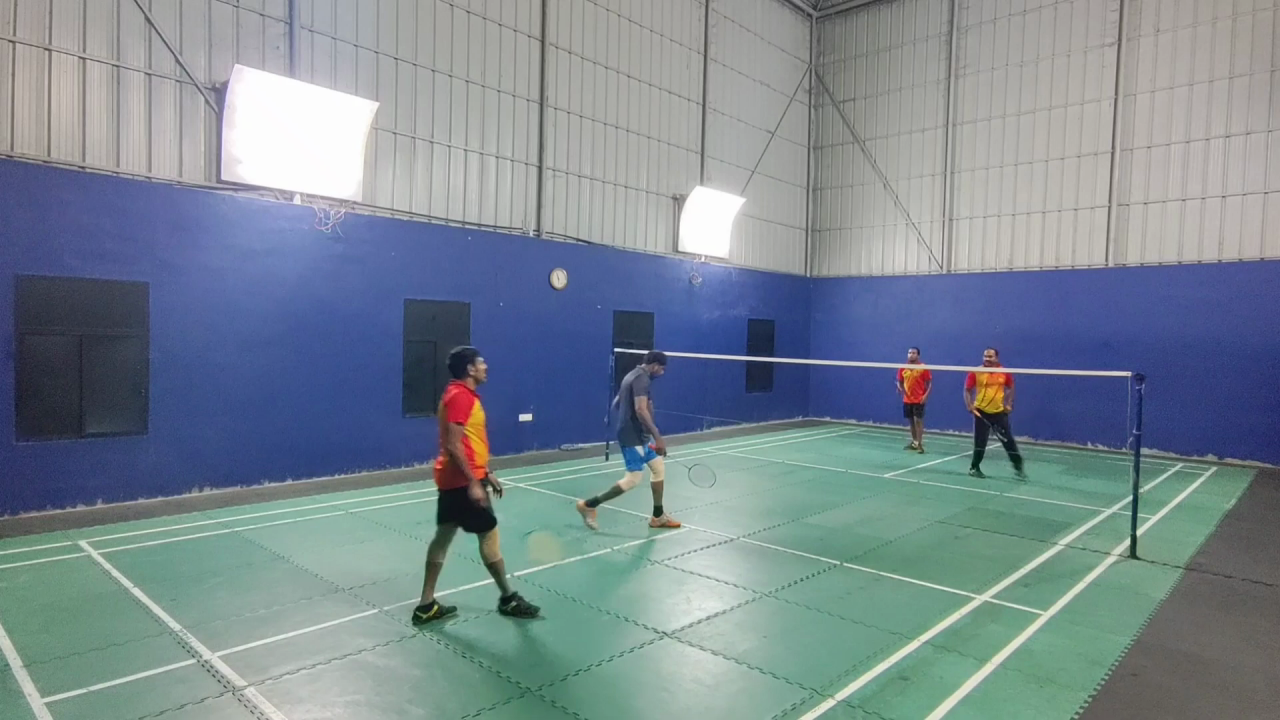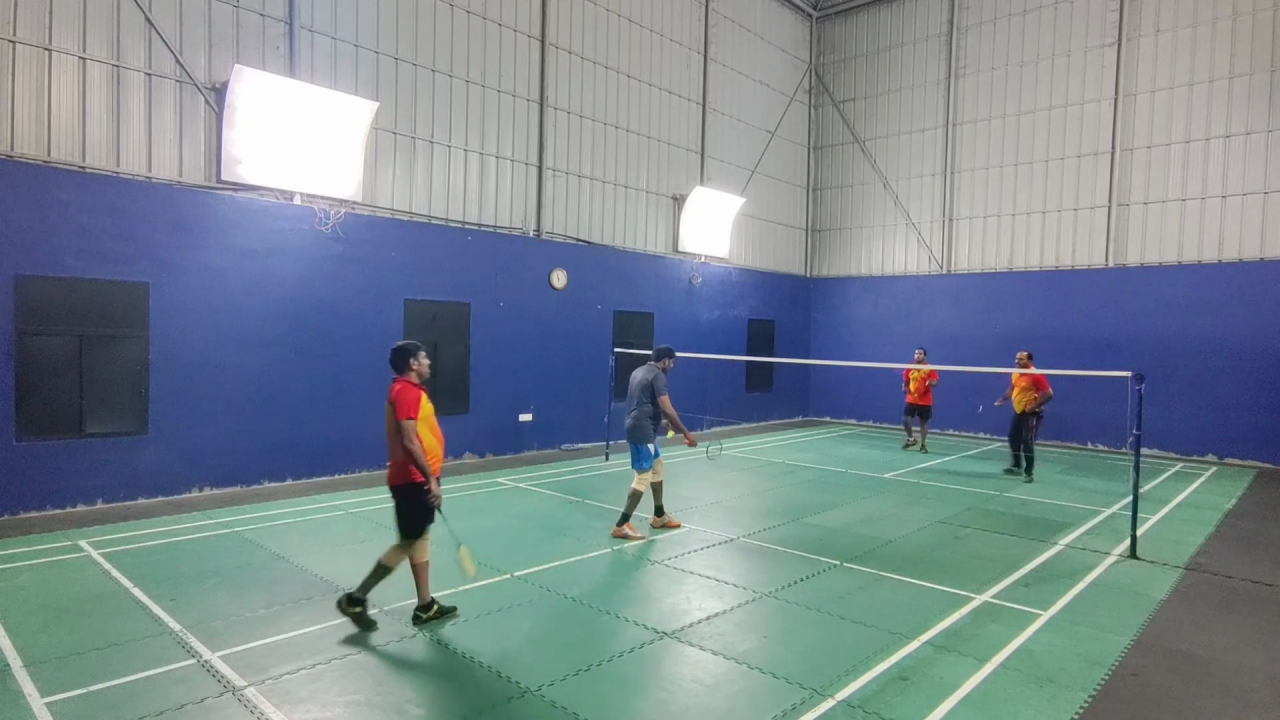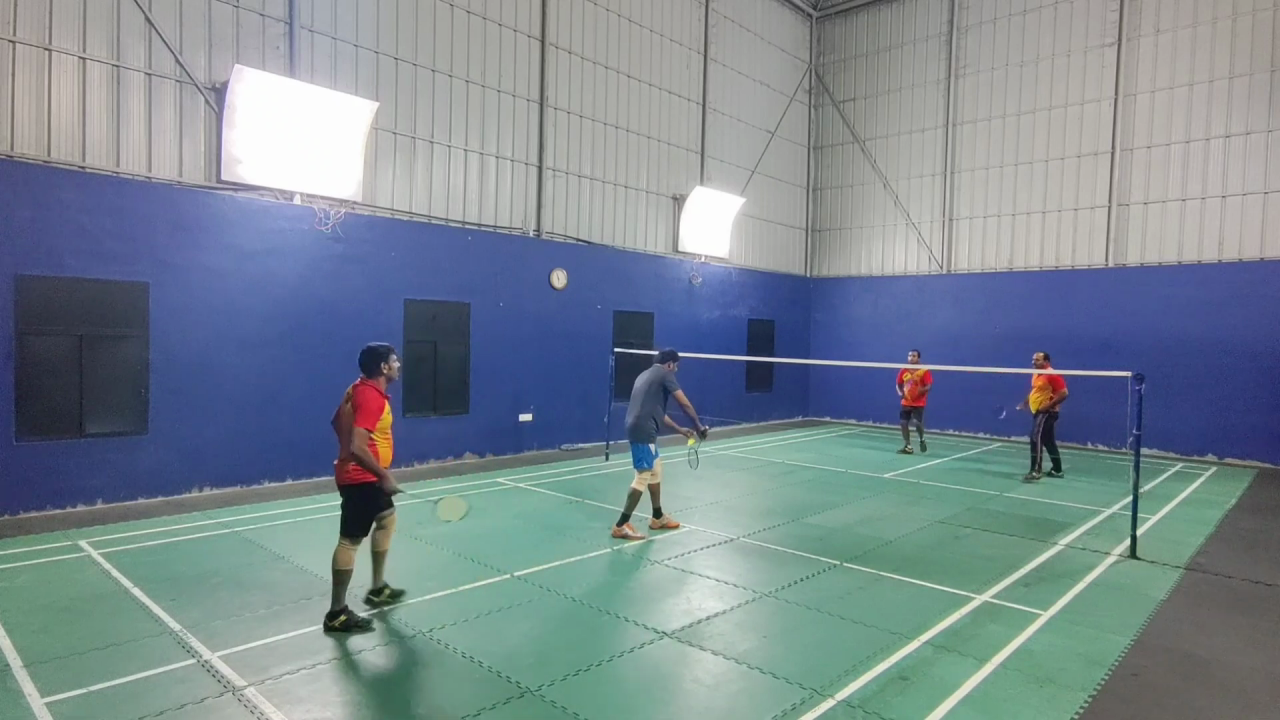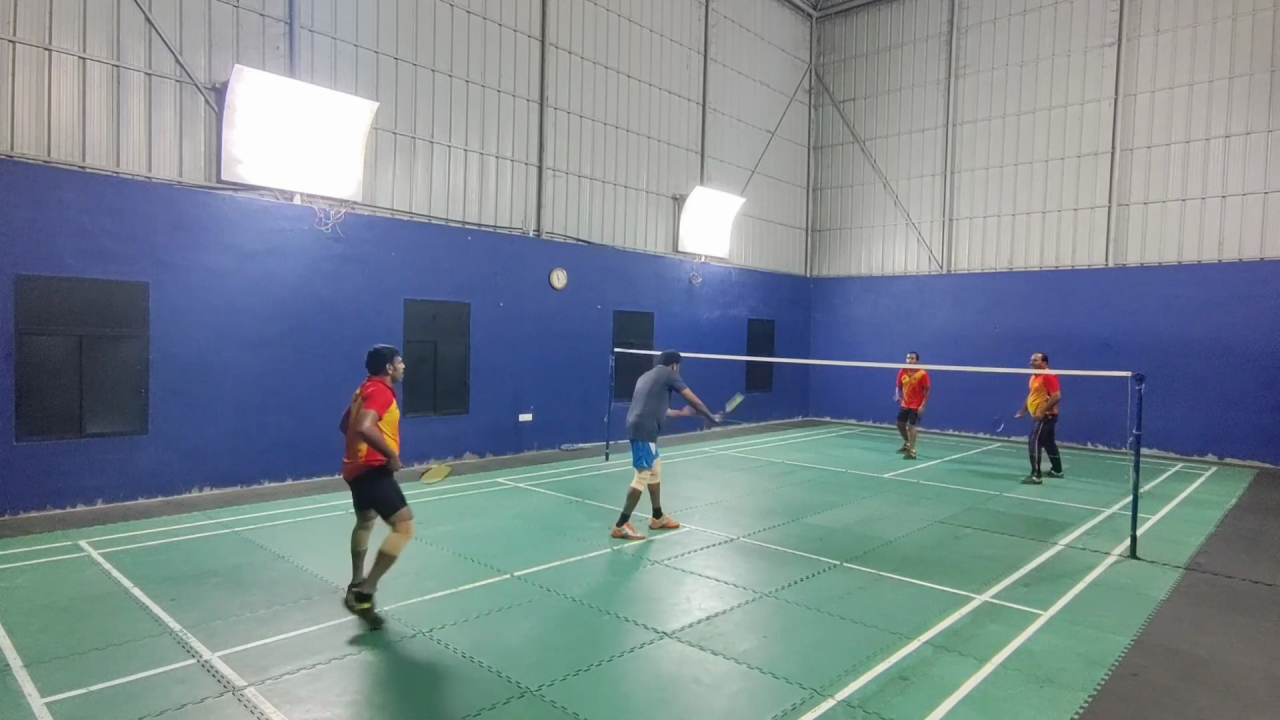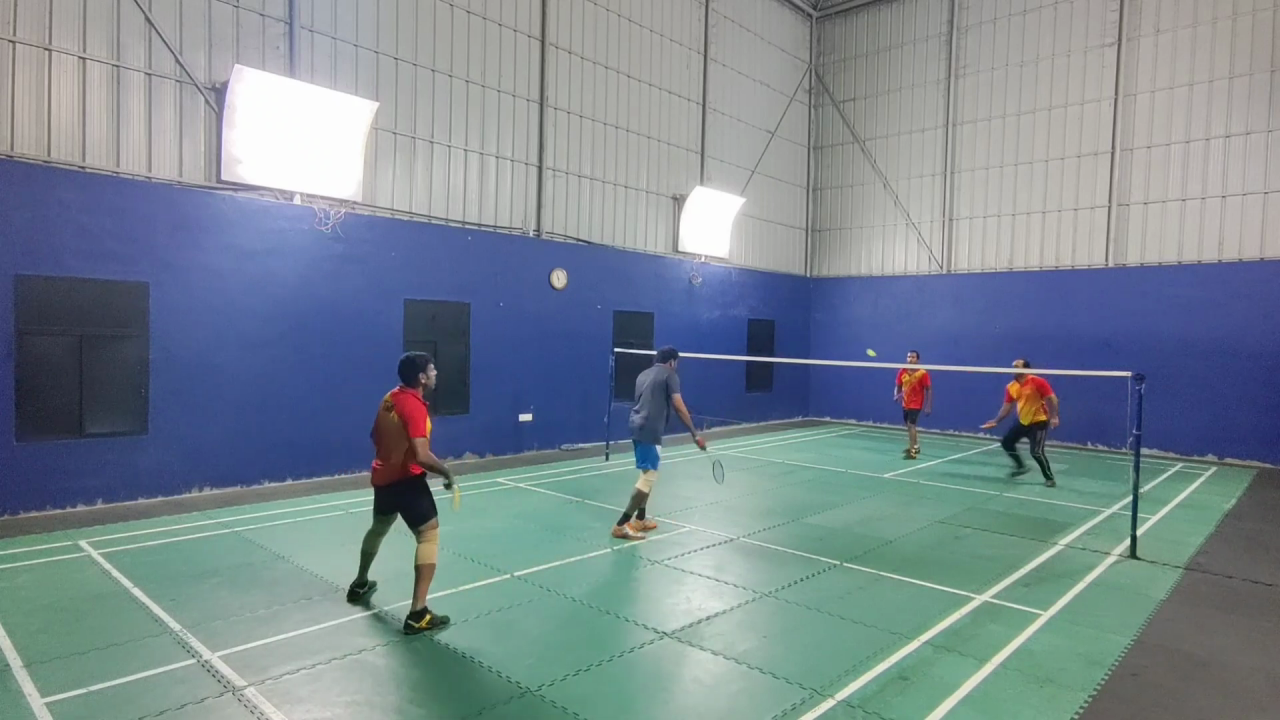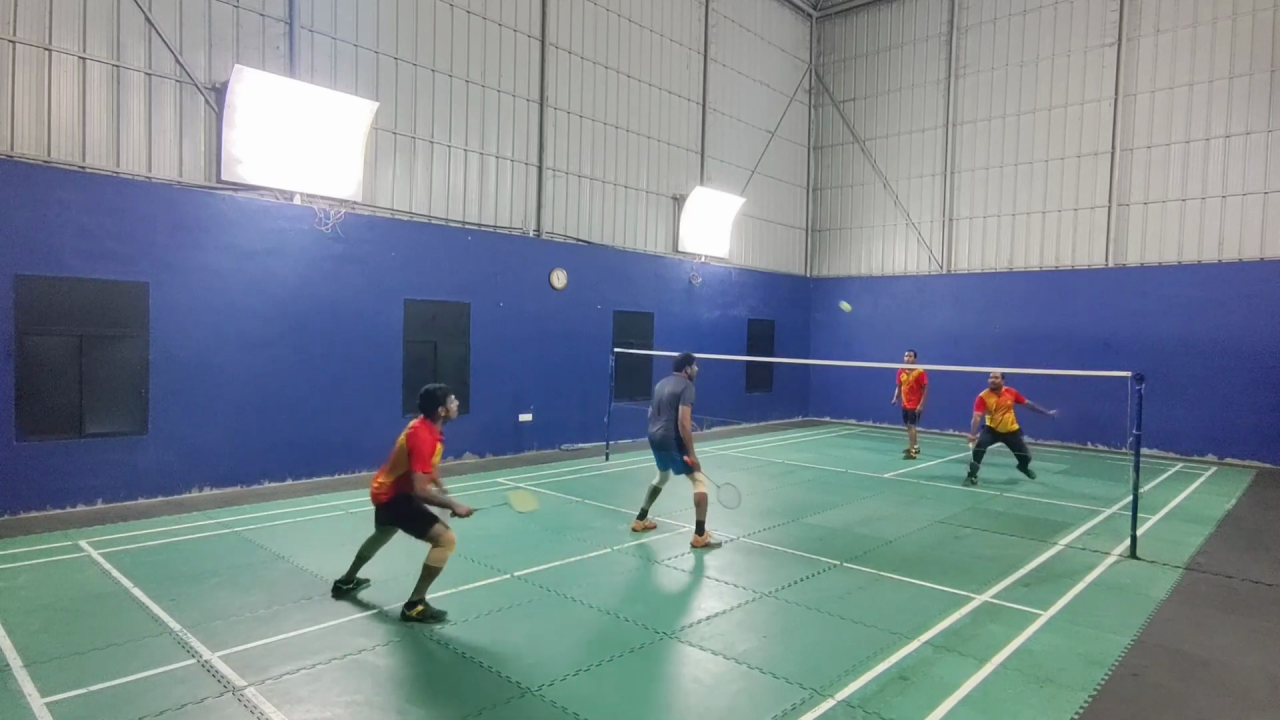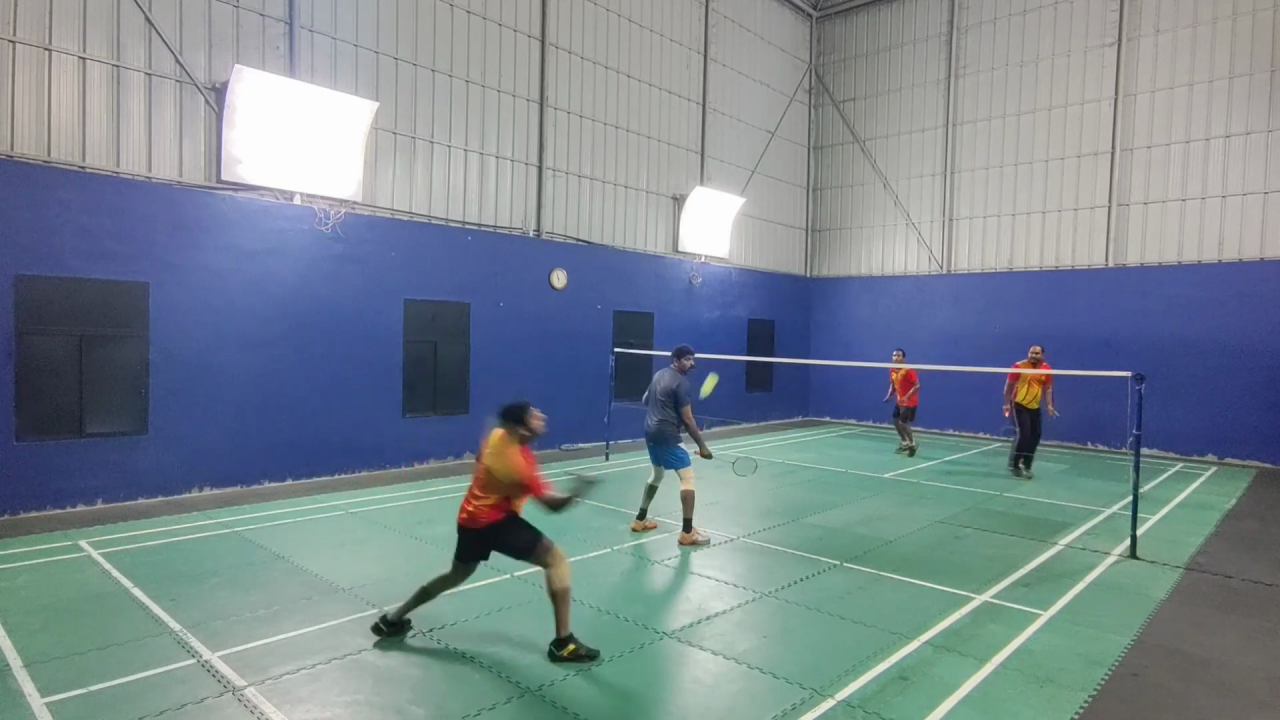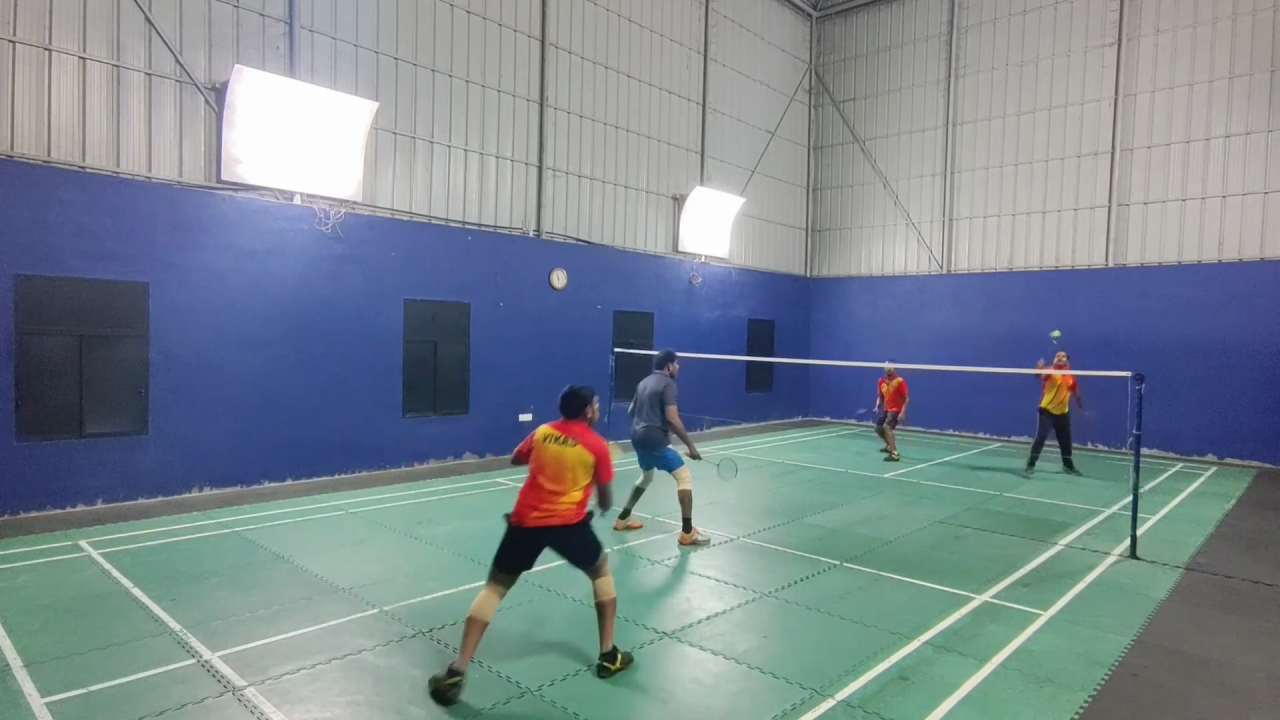
dt=0.5s
person 1, frame 1
left shoulder: (461, 395)
right shoulder: (461, 397)
right elbow: (454, 446)
left wrist: (488, 475)
right wrist: (473, 485)
left hip: (452, 479)
right hip: (463, 481)
left knee: (444, 535)
right knee: (490, 535)
left ankle: (426, 605)
right ankle: (509, 599)
person 1, frame 2
left shoulder: (407, 391)
right shoulder: (408, 392)
right elbow: (409, 442)
right wrist: (431, 480)
left hip: (412, 478)
right hip: (414, 480)
left knee: (419, 539)
right knee: (409, 543)
left ankle: (425, 605)
right ankle: (355, 599)
person 1, frame 3
left shoulder: (359, 390)
right shoulder: (372, 399)
left elbow: (337, 422)
right elbow: (357, 448)
right wrist: (385, 477)
left hip: (363, 476)
right hip: (362, 479)
left knee: (387, 518)
right knee: (350, 540)
left ankle: (379, 590)
right ankle: (337, 614)
person 1, frame 4
left shoulder: (366, 390)
right shoulder: (380, 391)
left elbow: (345, 426)
right elbow: (364, 428)
right wrist: (391, 455)
left hip: (356, 469)
right hip: (372, 469)
left knee: (365, 522)
right knee: (404, 526)
left ankle: (359, 583)
right ankle: (363, 592)
person 1, frame 5
left shoulder: (391, 398)
right shoulder: (414, 406)
left elbow: (375, 435)
right elbow: (422, 456)
right wrist: (446, 472)
left hip: (382, 476)
right hip: (406, 479)
left knee: (379, 528)
right knee: (429, 536)
left ankle: (360, 584)
right ankle: (418, 614)
person 1, frame 6
left shoulder: (426, 427)
right shoulder: (424, 438)
right elbow: (419, 491)
left wrist: (440, 486)
right wrist: (453, 505)
left hip: (385, 491)
right hip: (394, 496)
left knee: (383, 535)
right knee: (445, 540)
left ankle: (347, 581)
right ankle: (415, 604)
person 1, frame 7
left shoulder: (497, 436)
right shoulder: (518, 462)
right elbow: (553, 504)
right wrist: (577, 491)
left hip: (470, 518)
right hip: (495, 522)
left knee: (456, 576)
right knee: (556, 558)
left ankle: (393, 620)
right ankle: (563, 642)
person 1, frame 8
left shoulder: (542, 433)
right shoulder: (597, 445)
left elbow: (516, 459)
right elbow: (605, 500)
right wrist: (603, 505)
left hip: (525, 520)
right hip: (568, 521)
left knee: (494, 589)
right knee: (601, 573)
left ankle: (456, 671)
right ankle: (608, 655)
person 2, frame 1
left shoulder: (634, 376)
right shoulder: (641, 378)
left elbow: (616, 404)
right elbow: (641, 411)
right wrist: (658, 438)
left hip: (640, 434)
right hip: (633, 435)
left knee: (658, 467)
right knee: (632, 479)
left ankle: (658, 516)
right ankle: (589, 505)
person 2, frame 2
left shoulder: (639, 372)
right shoulder: (657, 376)
right elbow: (667, 409)
left wrist: (659, 421)
right wrist: (686, 433)
left hip: (638, 428)
right hip: (642, 431)
left knee: (658, 468)
right knee: (643, 477)
left ankle: (659, 515)
right ankle: (621, 525)
person 2, frame 3
left shoulder: (647, 375)
right shoulder: (664, 374)
right elbow: (685, 403)
left wrist: (679, 429)
right wrist: (698, 426)
left hip: (640, 429)
right hip: (643, 431)
left knee: (655, 470)
right knee: (642, 476)
left ankle: (658, 517)
right ankle: (621, 525)
person 2, frame 4
left shoulder: (648, 376)
right shoulder: (668, 375)
right elbow: (693, 401)
left wrist: (680, 413)
right wrist: (711, 417)
left hip: (639, 427)
right hip: (644, 430)
left knee: (655, 470)
right knee: (642, 475)
left ankle: (658, 517)
right ankle: (621, 525)
person 2, frame 5
left shoulder: (643, 375)
right shoulder: (670, 375)
right elbow: (680, 408)
right wrist: (695, 435)
left hip: (637, 426)
right hip: (650, 430)
left knee: (649, 472)
right knee: (648, 478)
left ankle: (640, 519)
right ankle: (622, 525)
person 2, frame 6
left shoulder: (661, 384)
right shoulder: (686, 386)
right elbow: (683, 422)
right wrist: (691, 453)
left hip: (655, 437)
right hip: (671, 441)
left knee: (662, 478)
right knee: (700, 481)
left ankle: (640, 520)
right ankle: (700, 535)
person 2, frame 7
left shoulder: (659, 375)
right shoulder: (681, 383)
left elbow: (646, 400)
right elbow: (687, 419)
right wrist: (702, 446)
left hip: (651, 432)
right hip: (667, 435)
left knee: (657, 475)
right knee: (688, 478)
left ankle: (640, 519)
right ankle: (688, 532)
person 2, frame 8
left shoulder: (644, 383)
right shoulder: (668, 384)
left elbow: (631, 411)
right elbow: (673, 419)
right wrist: (691, 446)
left hip: (638, 437)
right hip: (655, 439)
left knee: (646, 476)
right knee: (684, 477)
left ankle: (623, 519)
right ankle: (687, 532)
